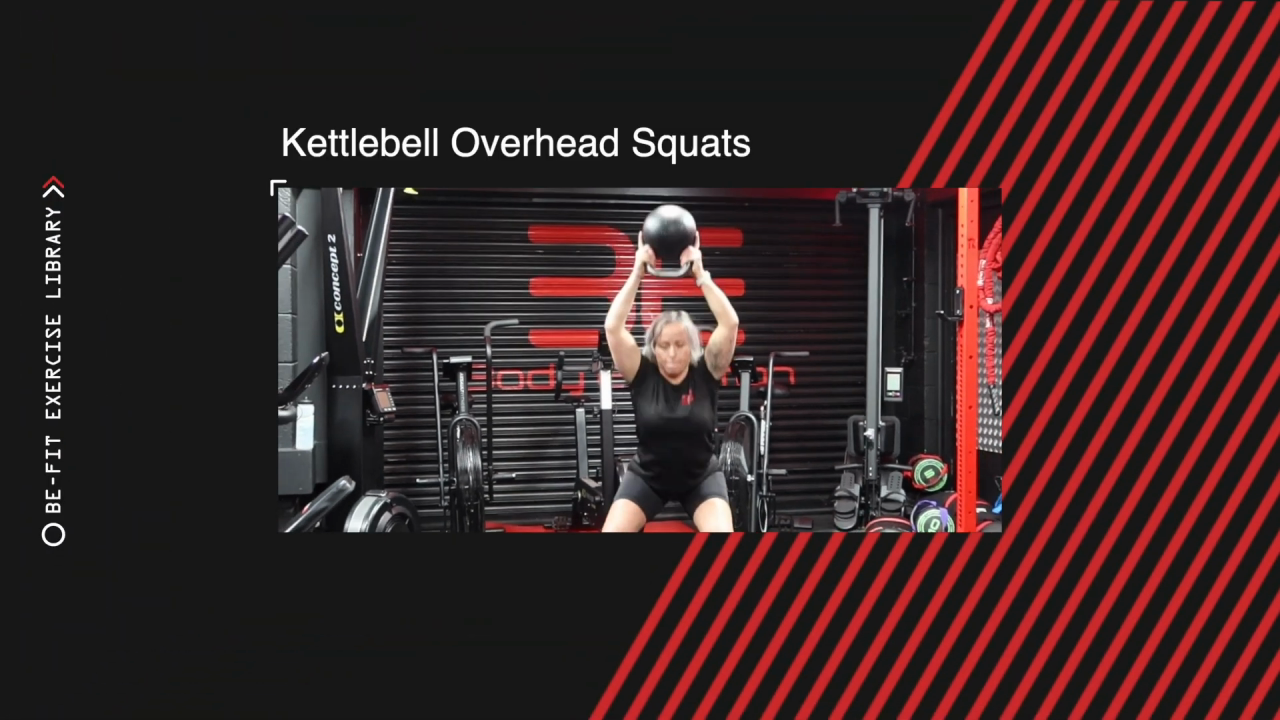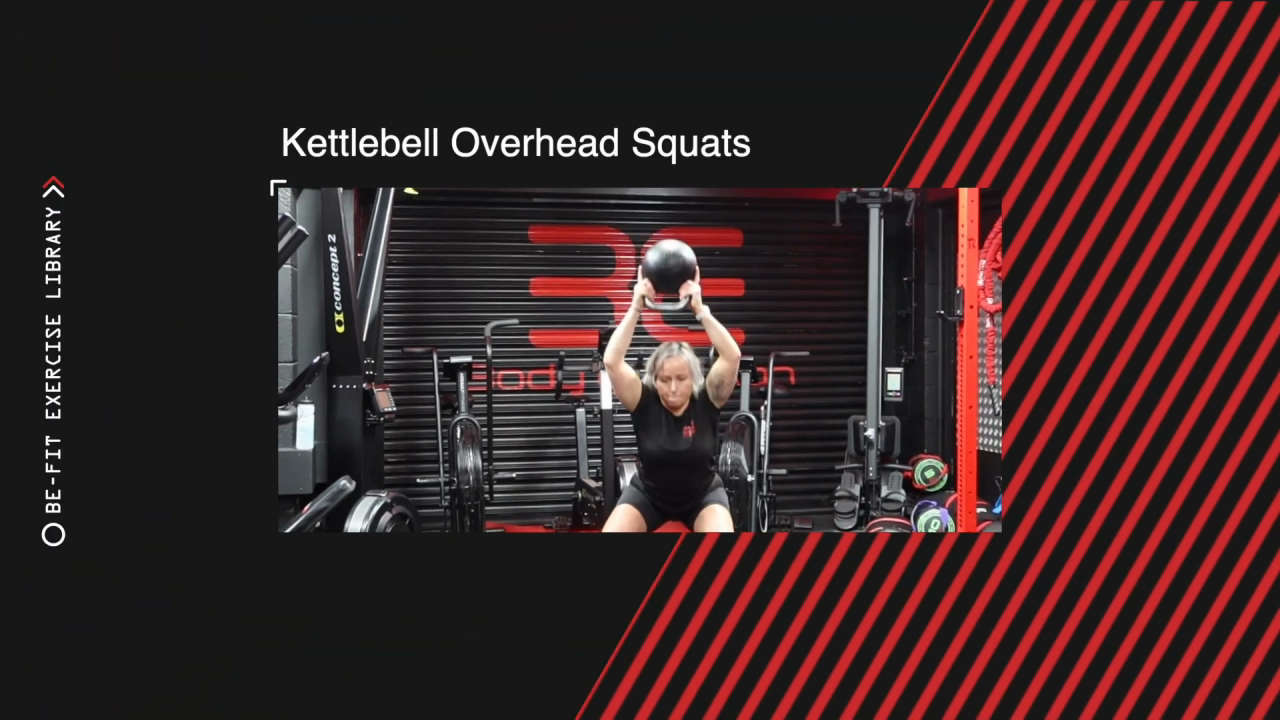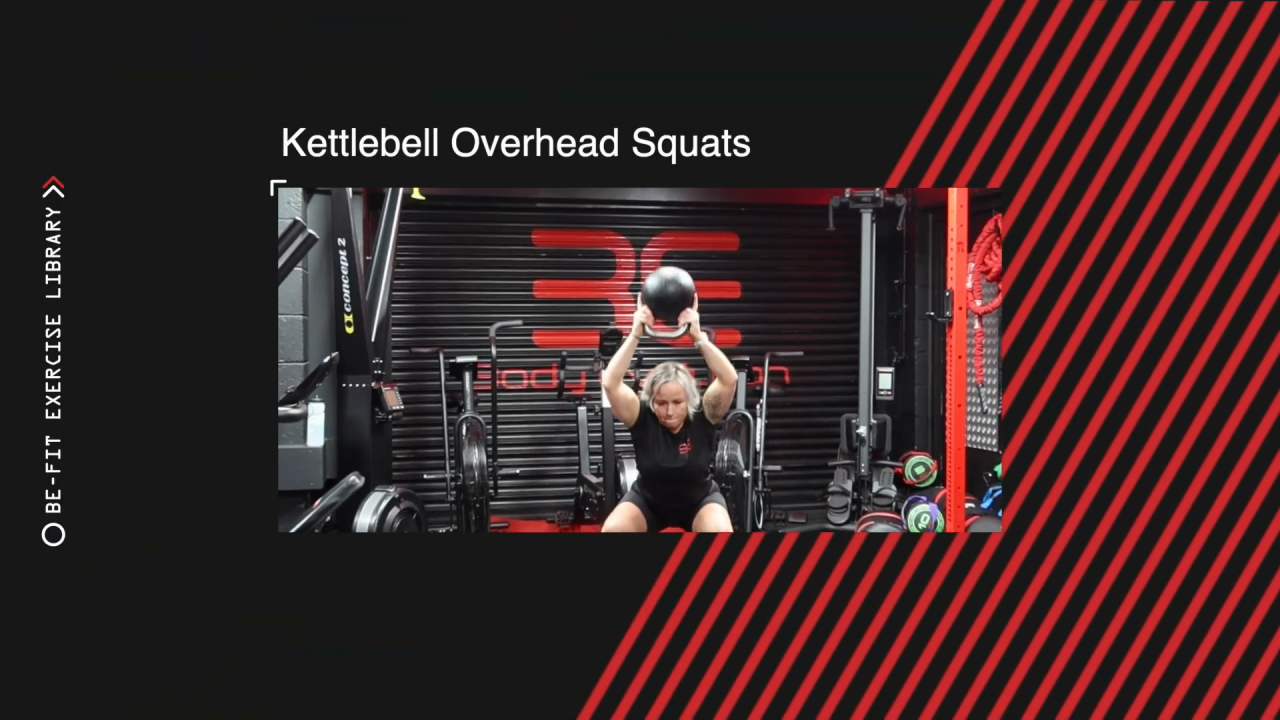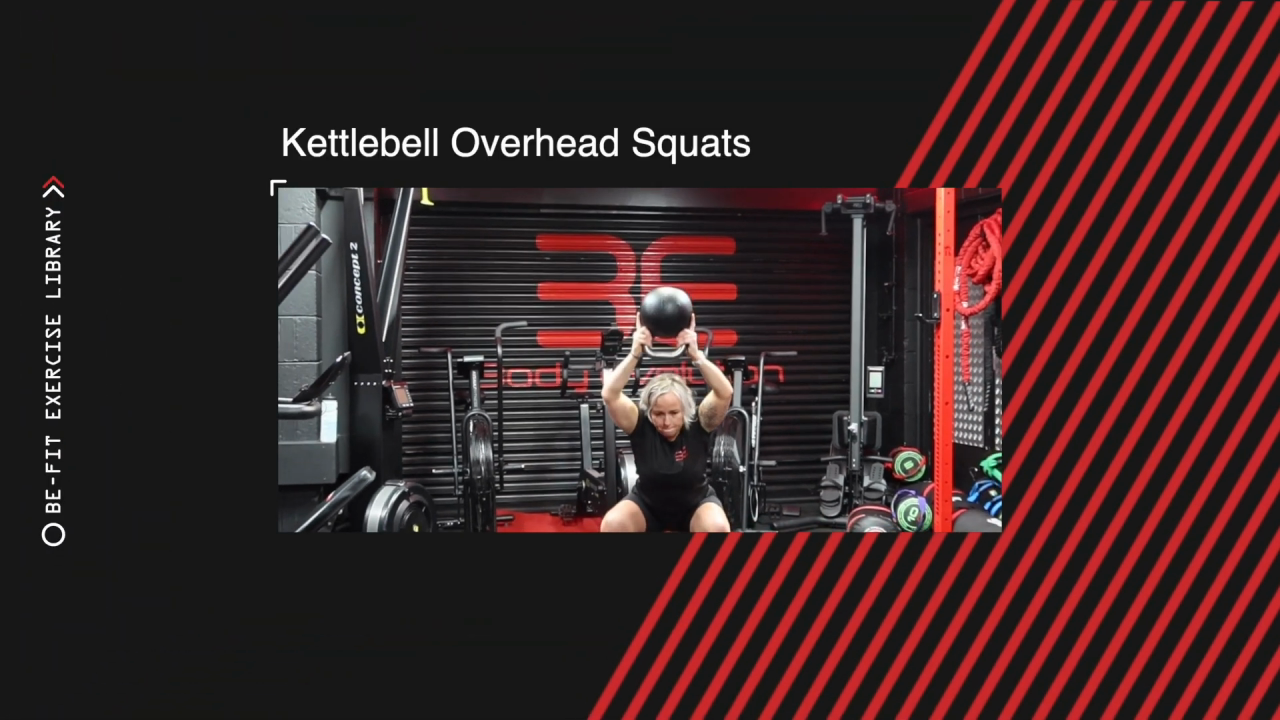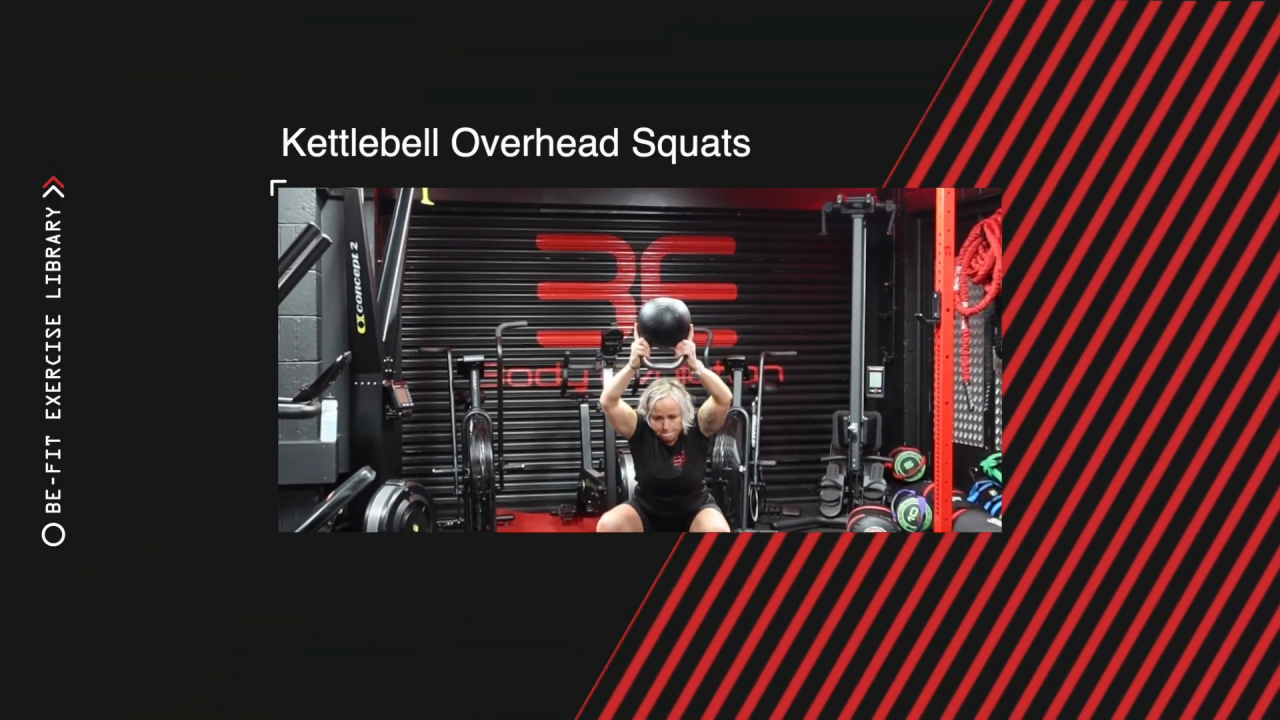
dt=0.2s
person 1, frame 1
left shoulder: (706, 372)
right shoulder: (642, 374)
left elbow: (730, 323)
right elbow: (613, 327)
left wrist: (700, 275)
right wrist: (637, 273)
left hip: (701, 478)
right hip: (648, 477)
right knee: (612, 536)
person 1, frame 2
left shoulder: (707, 399)
right shoulder: (643, 401)
left elbow: (731, 356)
right elbow: (612, 360)
left wrist: (700, 309)
right wrist: (636, 307)
left hip: (702, 495)
right hip: (649, 494)
right knee: (612, 535)
person 1, frame 3
left shoulder: (703, 415)
right shoulder: (641, 417)
left elbow: (729, 379)
right elbow: (610, 383)
left wrist: (698, 337)
right wrist: (635, 334)
left hip: (698, 501)
right hip: (649, 501)
left knee: (720, 533)
right knee: (613, 529)
person 1, frame 4
left shoulder: (699, 424)
right shoulder: (640, 425)
left elbow: (725, 393)
right elbow: (610, 394)
left wrist: (696, 355)
right wrist: (635, 354)
left hip: (695, 504)
right hip: (649, 505)
left knee: (717, 528)
right knee: (612, 524)
person 1, frame 5
left shoulder: (697, 429)
right shoulder: (639, 430)
left elbow: (725, 399)
right elbow: (608, 402)
left wrist: (695, 365)
left hip: (694, 511)
right hip: (648, 511)
left knee: (718, 531)
right knee: (608, 526)
